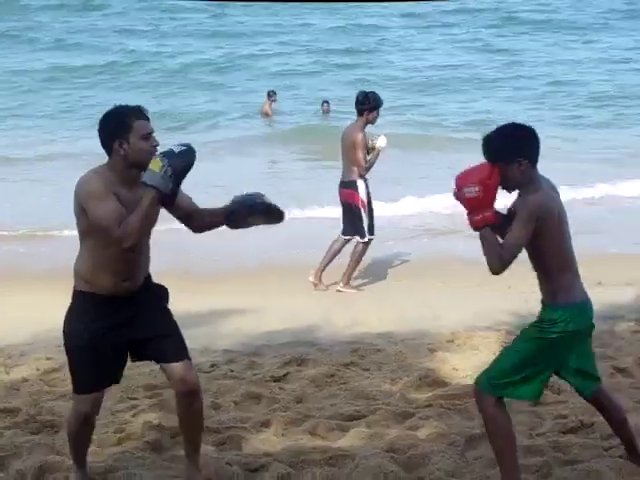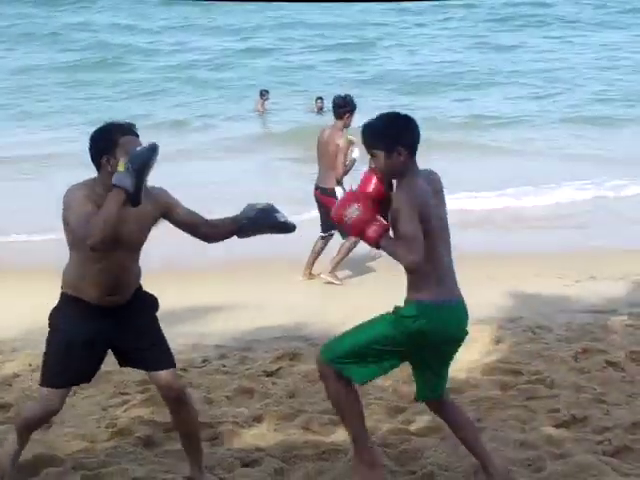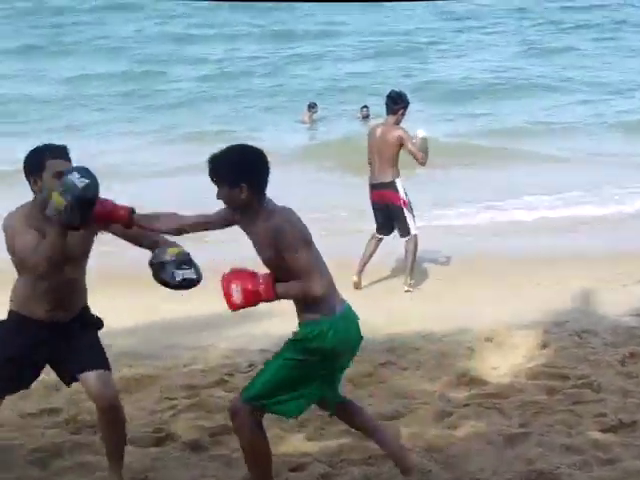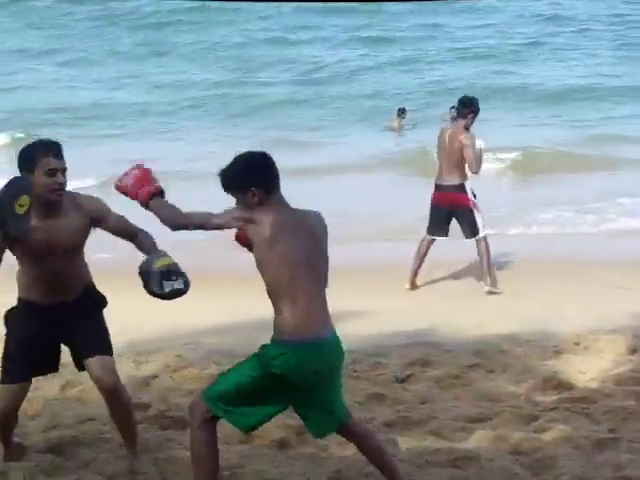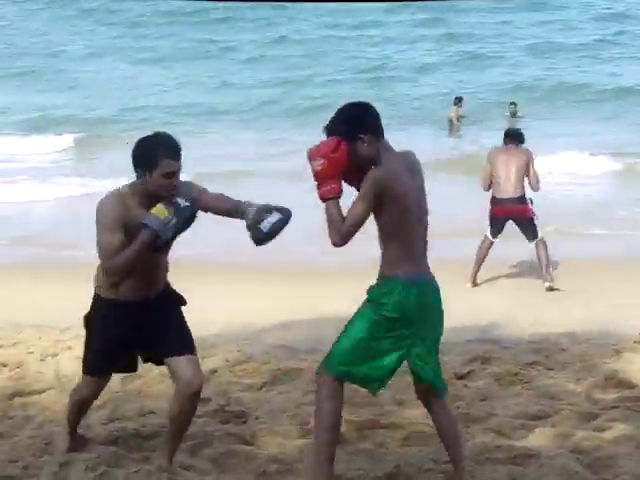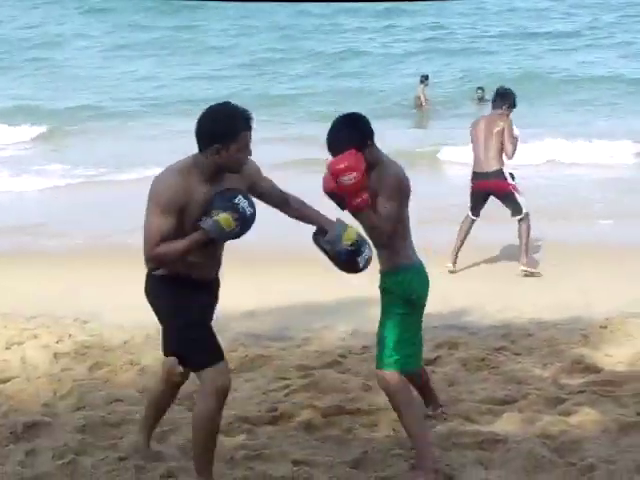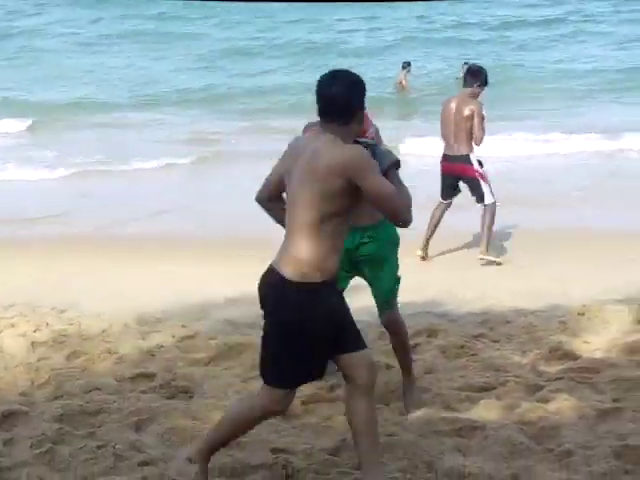
dt=0.4s
person 1, frame 1
left shoulder: (155, 178)
right shoulder: (93, 185)
left elbow: (197, 220)
right elbow: (127, 238)
left wrist: (233, 211)
right wrist: (154, 186)
left hip: (143, 297)
right hip: (96, 309)
left knee: (187, 382)
right knee: (87, 403)
person 1, frame 2
left shoulder: (154, 198)
right shoulder: (79, 196)
left elbow: (205, 230)
right elbow: (95, 239)
left wrist: (244, 221)
right wrist: (122, 186)
left hip: (131, 306)
right hip: (80, 311)
left knee: (174, 388)
right knee: (49, 404)
person 1, frame 3
left shoulder: (93, 210)
left elbow: (144, 234)
right elbow: (41, 268)
left wrist: (167, 249)
right wrist: (62, 220)
left hip: (75, 323)
left knee: (107, 398)
person 1, frame 4
left shoulder: (86, 206)
left elbow: (134, 233)
left wrist: (157, 257)
left hip: (81, 303)
right hip: (33, 311)
left knee: (109, 382)
left ankle: (134, 455)
person 1, frame 5
left shoulder: (186, 194)
right shoulder: (113, 206)
left elbow: (228, 205)
right elbow: (113, 272)
left wrist: (252, 212)
right wrist: (150, 232)
left hip: (161, 300)
right hip: (115, 308)
left knee: (191, 383)
right knee: (89, 389)
left ankle: (165, 458)
right ankle: (71, 435)
person 1, frame 6
left shoulder: (241, 172)
right shoulder: (171, 184)
left elbow: (284, 200)
right elbow: (152, 256)
left wrist: (330, 226)
right wrist: (206, 233)
left hip: (204, 283)
right hip: (170, 286)
left knee: (177, 369)
right knee: (217, 382)
left ankle: (143, 440)
person 1, frame 7
left shoulder: (302, 145)
right shoulder: (353, 157)
left elbow: (265, 197)
right elbow: (403, 216)
right wrist: (389, 172)
left hip: (314, 285)
right hip: (296, 293)
left knee: (363, 373)
right knee: (275, 398)
person 2, frame 1
left shoulder: (534, 202)
right shoulder: (539, 189)
left elbow: (497, 264)
right elbow: (523, 235)
left wrist: (478, 215)
right wrist: (489, 213)
left hip: (562, 316)
right hip: (574, 309)
left knee: (486, 391)
right knee: (591, 388)
person 2, frame 2
left shoulder: (406, 194)
right shoulder: (431, 180)
left elbow: (414, 259)
left wrist: (372, 232)
right wrist: (383, 213)
left hip: (424, 314)
right hip: (454, 312)
left knee: (329, 362)
right knee: (435, 397)
person 2, frame 3
left shoulder: (277, 227)
right shoulder: (248, 212)
left elbow: (317, 288)
right elbow: (183, 223)
left wrist: (265, 289)
left hip: (327, 333)
right hip: (342, 325)
left knee: (243, 410)
right knee: (327, 398)
right ankle: (395, 451)
person 2, frame 4
left shoulder: (252, 219)
right shoulder: (316, 221)
left elbow: (177, 221)
left wrist: (147, 195)
left hip: (288, 356)
right hip: (328, 348)
left knee: (201, 412)
right knee: (338, 420)
person 2, frame 5
left shoulder: (378, 177)
right shoulder: (410, 161)
left elbow: (340, 237)
left wrist: (328, 186)
right wrist: (353, 178)
left hip: (394, 295)
right hip: (427, 293)
left knee: (328, 377)
right knee: (431, 392)
person 2, frame 6
left shoulder: (390, 175)
right shoulder: (372, 172)
left elbow: (383, 234)
right elbow: (367, 220)
left wrist: (355, 195)
right wrist: (343, 194)
left hip: (403, 278)
right hip: (399, 275)
left knee: (389, 375)
right knee: (400, 355)
right ankle: (431, 401)
person 2, frame 7
left shoulder: (368, 134)
right shoulder: (313, 133)
left wrist: (372, 148)
left hip: (375, 234)
left knee: (388, 313)
left ankle: (409, 382)
person 3, frame 1
left shoulder: (349, 130)
right shoulder: (359, 135)
right elbow: (363, 169)
left wrist: (370, 148)
right wrist: (378, 150)
left hip: (345, 185)
right hip: (356, 187)
left knee: (347, 235)
right knee: (365, 238)
left ankle: (317, 275)
right ankle: (344, 282)
person 3, frame 2
left shoulder: (323, 132)
right shoulder: (342, 139)
right elbow: (339, 174)
right wrist: (353, 158)
left hip: (319, 189)
right hip: (334, 192)
left knee: (326, 233)
left ankle: (307, 271)
right ankle: (330, 271)
person 3, frame 3
left shoulder: (372, 130)
right shoulder: (399, 132)
right elbow: (422, 160)
right wrist: (423, 139)
left hip: (374, 188)
right hip: (392, 187)
left knee: (379, 233)
right knee: (411, 235)
left ankle: (358, 274)
right ankle: (408, 281)
person 3, frame 4
left shoulder: (443, 132)
right shoulder: (466, 137)
right elbow: (475, 169)
right wrist: (479, 150)
left hip: (440, 190)
right hip: (460, 191)
left knee: (430, 236)
right knee: (480, 237)
left ankle: (411, 280)
right ankle: (489, 283)
person 3, frame 5
left shoulder: (493, 153)
right shoulder: (526, 153)
left elbow: (485, 186)
right elbow: (535, 187)
left hip: (497, 203)
right hip: (519, 203)
left knee: (489, 237)
right knee: (537, 240)
left ankle: (473, 278)
right ankle: (547, 279)
person 3, frame 6
left shoulder: (476, 123)
right shoulder: (505, 122)
right elbow: (509, 154)
right wrist: (514, 139)
left hip: (477, 178)
right hip: (498, 177)
left knee: (471, 216)
right knee: (523, 216)
left ankle: (453, 260)
right ankle: (525, 262)
person 3, frame 7
left shoulder: (447, 104)
right shoulder: (475, 105)
right elbow: (478, 140)
right wrist: (481, 122)
left hip: (447, 160)
right hip: (466, 161)
left knee: (444, 202)
right knee: (489, 203)
left ankle: (424, 247)
right ankle: (484, 249)
